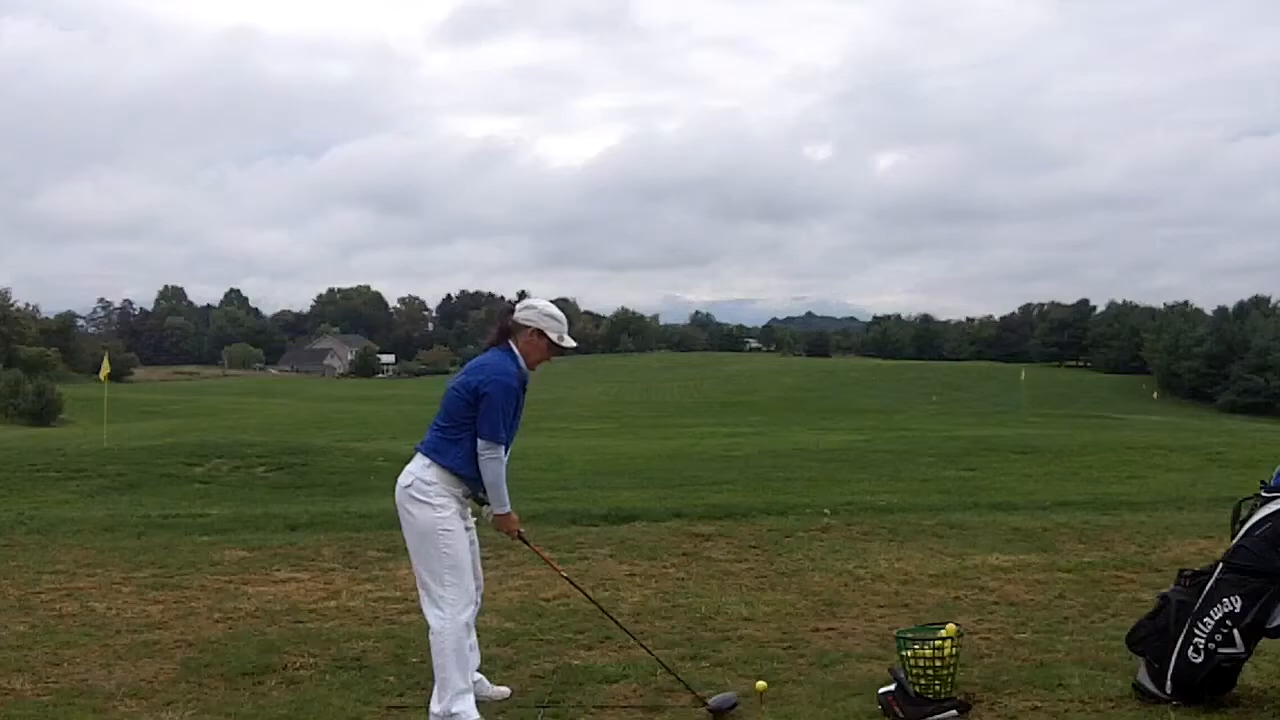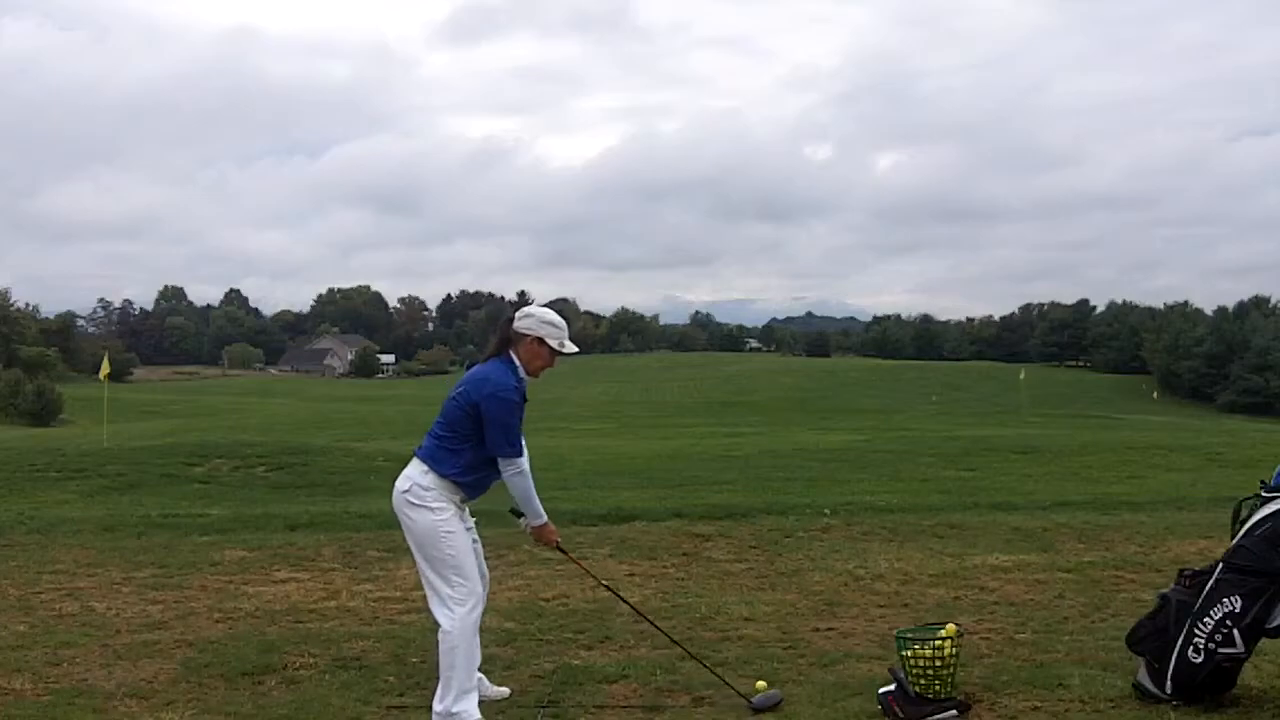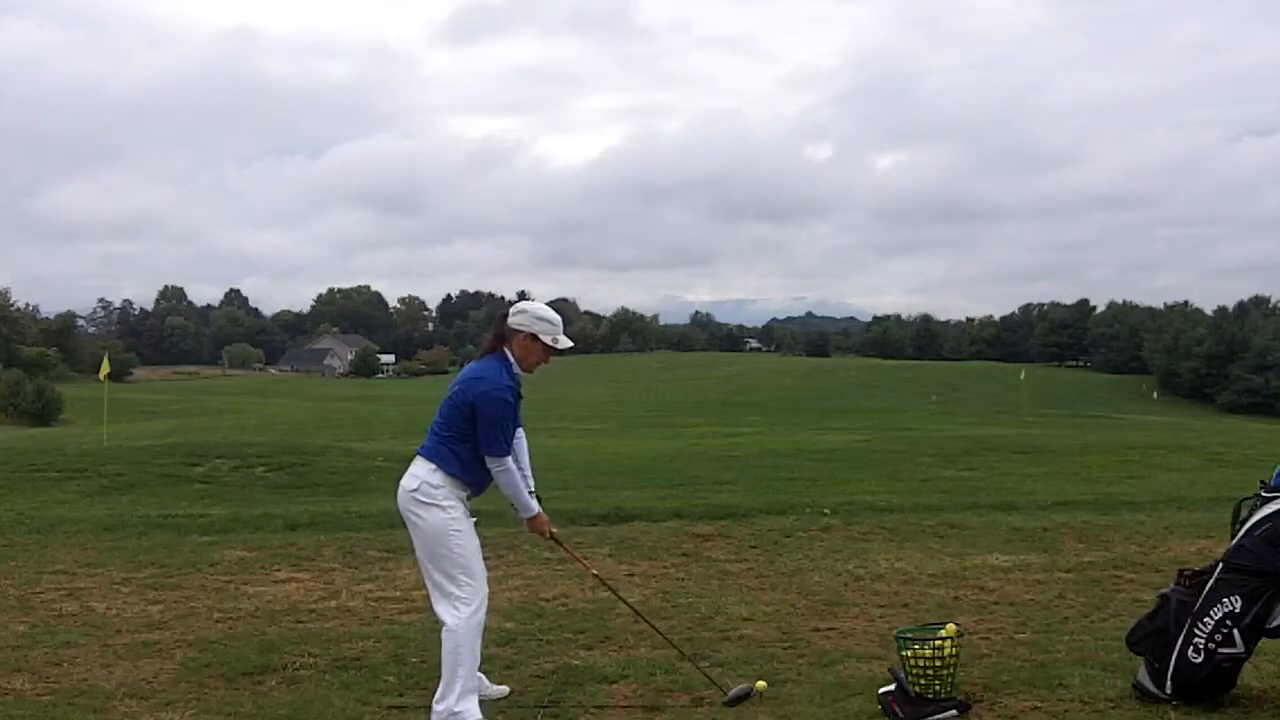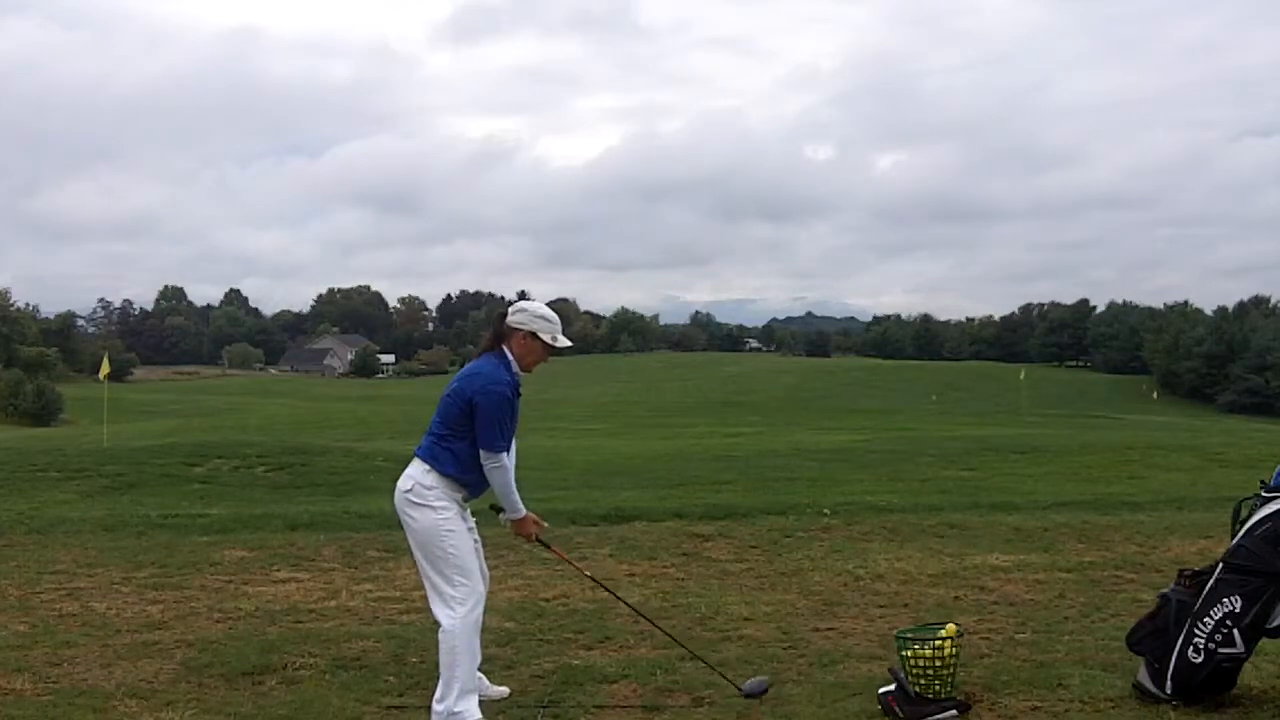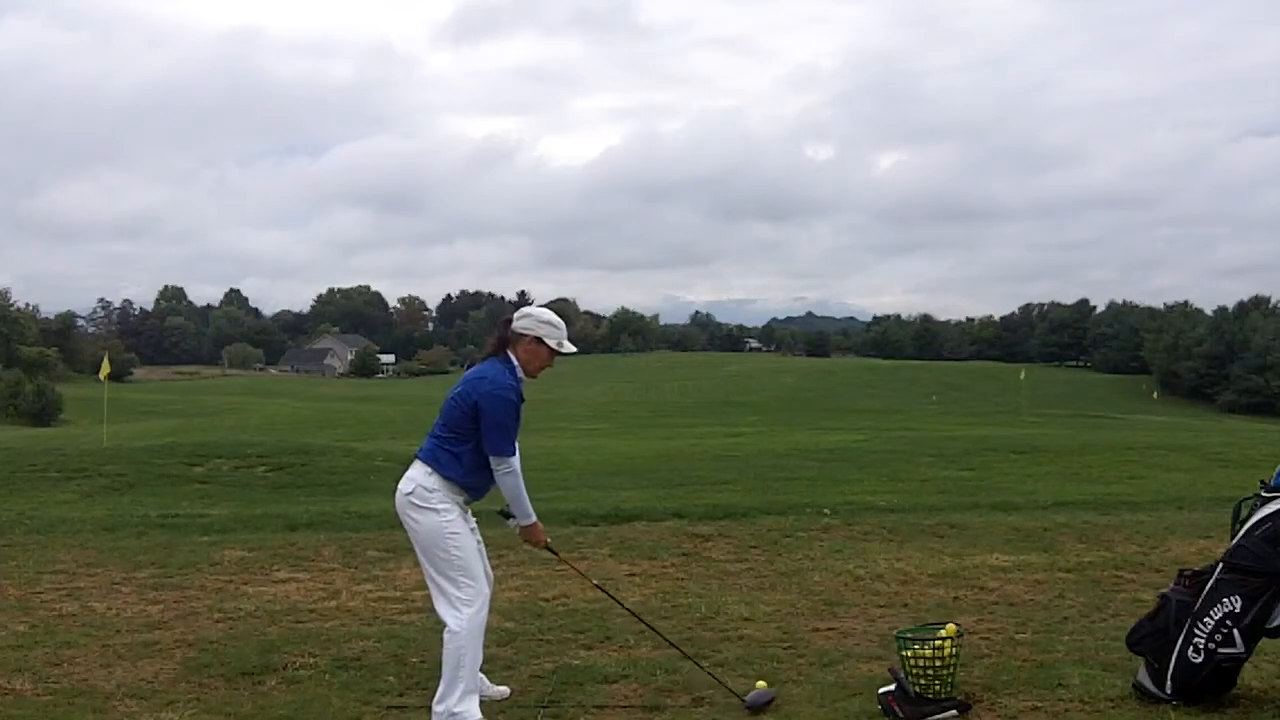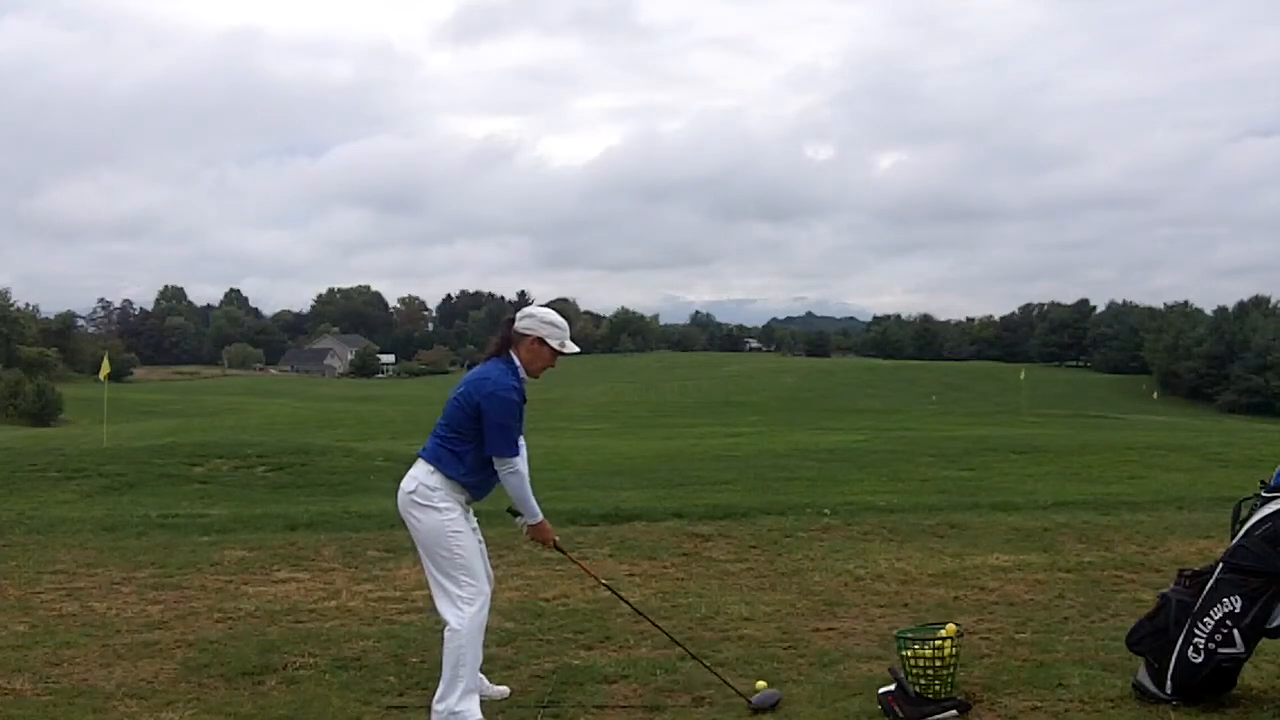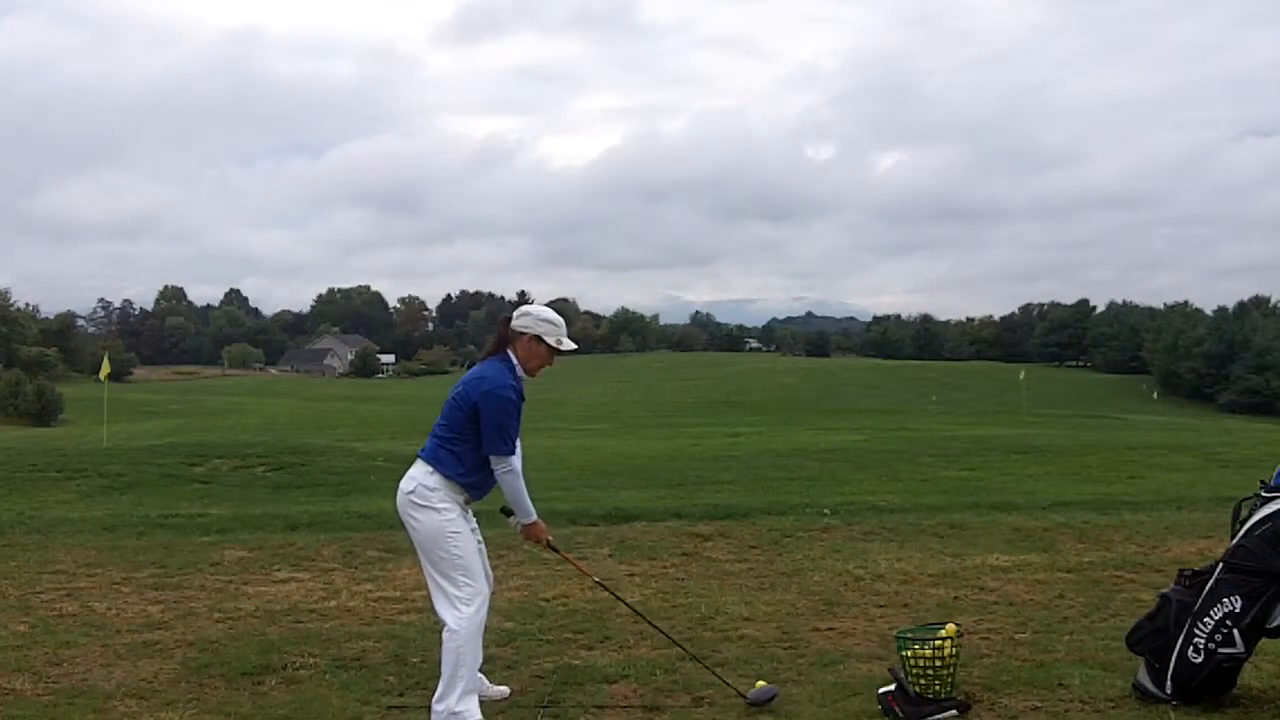
dt=0.5s
person 1, frame 1
left shoulder: (499, 365)
right shoulder: (502, 375)
left elbow: (490, 445)
right elbow: (489, 452)
left wrist: (494, 502)
right wrist: (502, 509)
left hip: (446, 489)
right hip: (430, 491)
left knee: (468, 589)
right knee: (452, 601)
left ankle: (466, 679)
person 1, frame 2
left shoulder: (504, 375)
right shoulder: (500, 387)
left elbow: (516, 447)
right elbow: (511, 466)
left wrist: (531, 511)
right wrist: (538, 521)
left hip: (443, 493)
right hip: (427, 496)
left knee: (475, 586)
right knee: (460, 600)
left ankle: (466, 680)
person 1, frame 3
left shoulder: (499, 372)
right shoulder: (493, 385)
left elbow: (515, 435)
right elbow: (498, 463)
left wrist: (532, 496)
right wrist: (529, 512)
left hip: (441, 491)
right hip: (433, 493)
left knee: (470, 587)
right knee: (466, 599)
left ankle: (466, 679)
person 1, frame 4
left shoulder: (497, 372)
right shoulder: (493, 381)
left elbow: (504, 448)
right elbow: (492, 460)
left wrist: (516, 507)
right wrist: (516, 514)
left hip: (443, 492)
right hip: (430, 495)
left knee: (474, 586)
right knee: (462, 599)
left ankle: (466, 680)
person 1, frame 5
left shoulder: (499, 376)
right shoulder: (498, 387)
left elbow: (507, 452)
right elbow: (503, 465)
left wrist: (521, 514)
right wrist: (527, 521)
left hip: (443, 494)
right hip: (430, 496)
left knee: (477, 587)
right knee: (468, 600)
left ankle: (466, 680)
person 1, frame 6
left shoulder: (503, 376)
right shoulder: (500, 387)
left elbow: (516, 447)
right elbow: (507, 465)
left wrist: (529, 513)
right wrist: (535, 520)
left hip: (445, 493)
right hip: (432, 495)
left knee: (478, 587)
right knee: (468, 600)
left ankle: (466, 680)
person 1, frame 7
left shoulder: (500, 375)
right shoulder: (497, 385)
left elbow: (511, 449)
right elbow: (503, 464)
left wrist: (524, 513)
right wrist: (529, 519)
left hip: (445, 494)
right hip: (431, 496)
left knee: (478, 587)
right knee: (467, 601)
left ankle: (466, 680)
